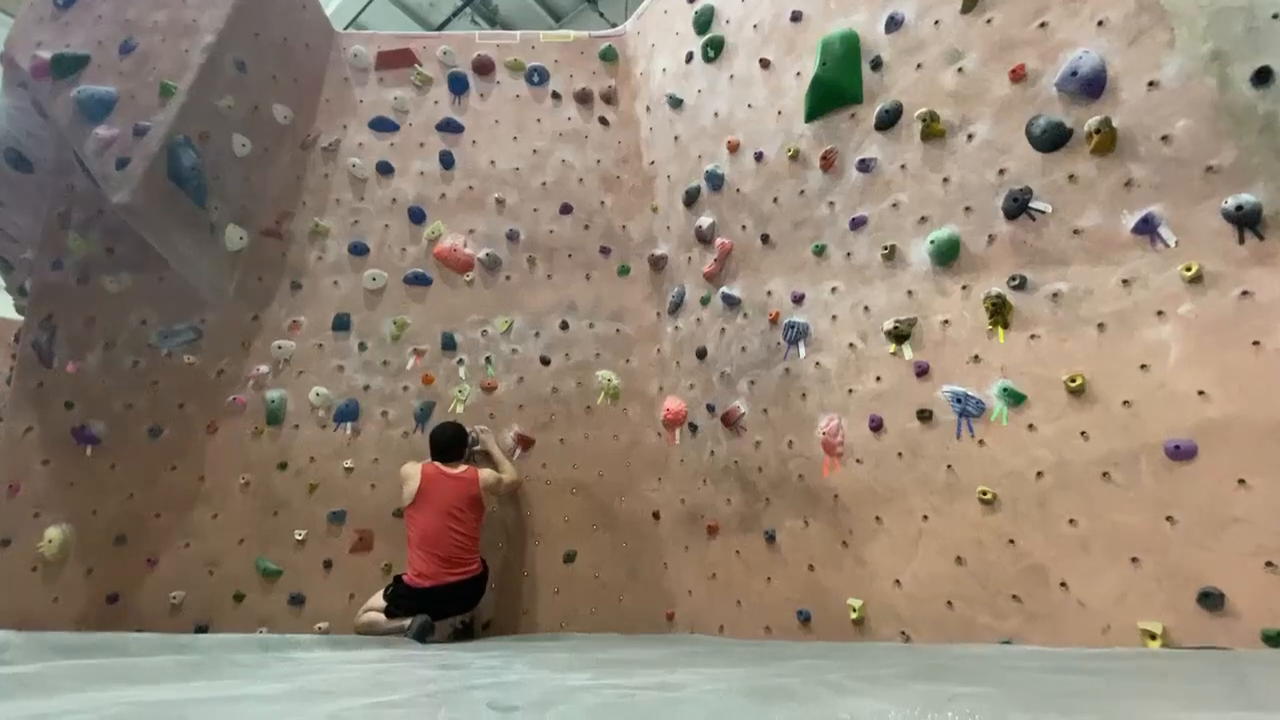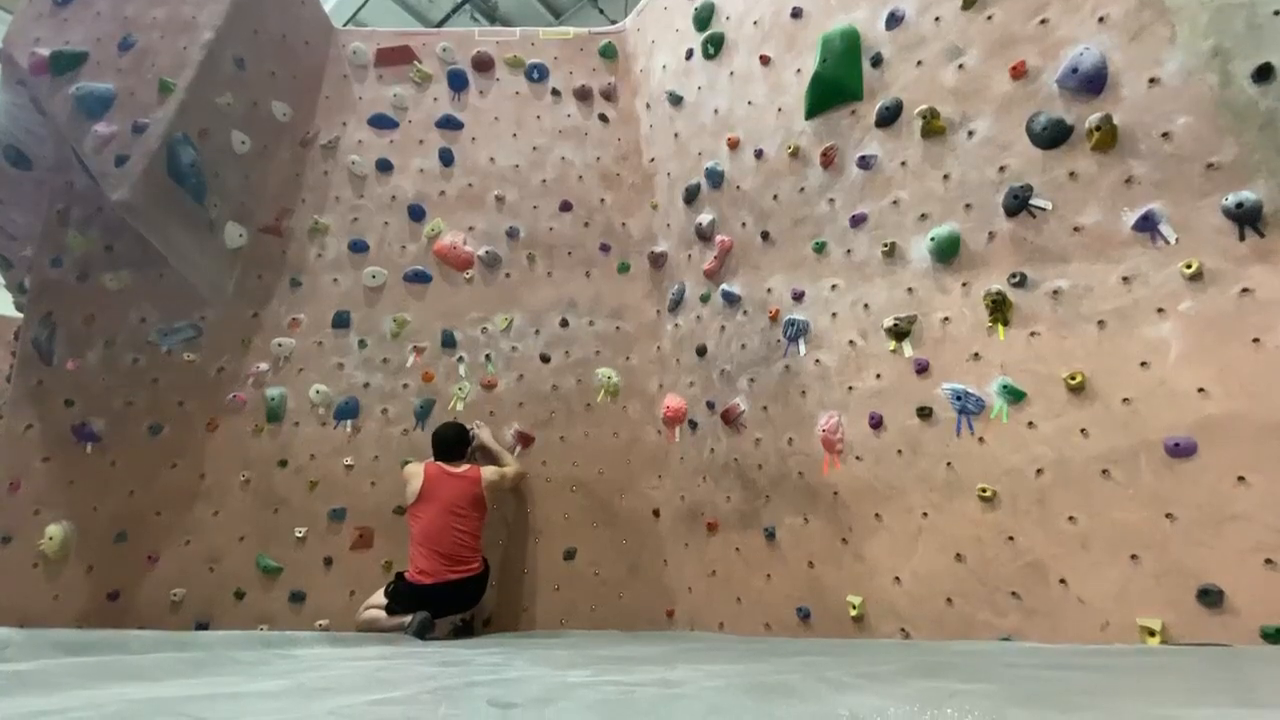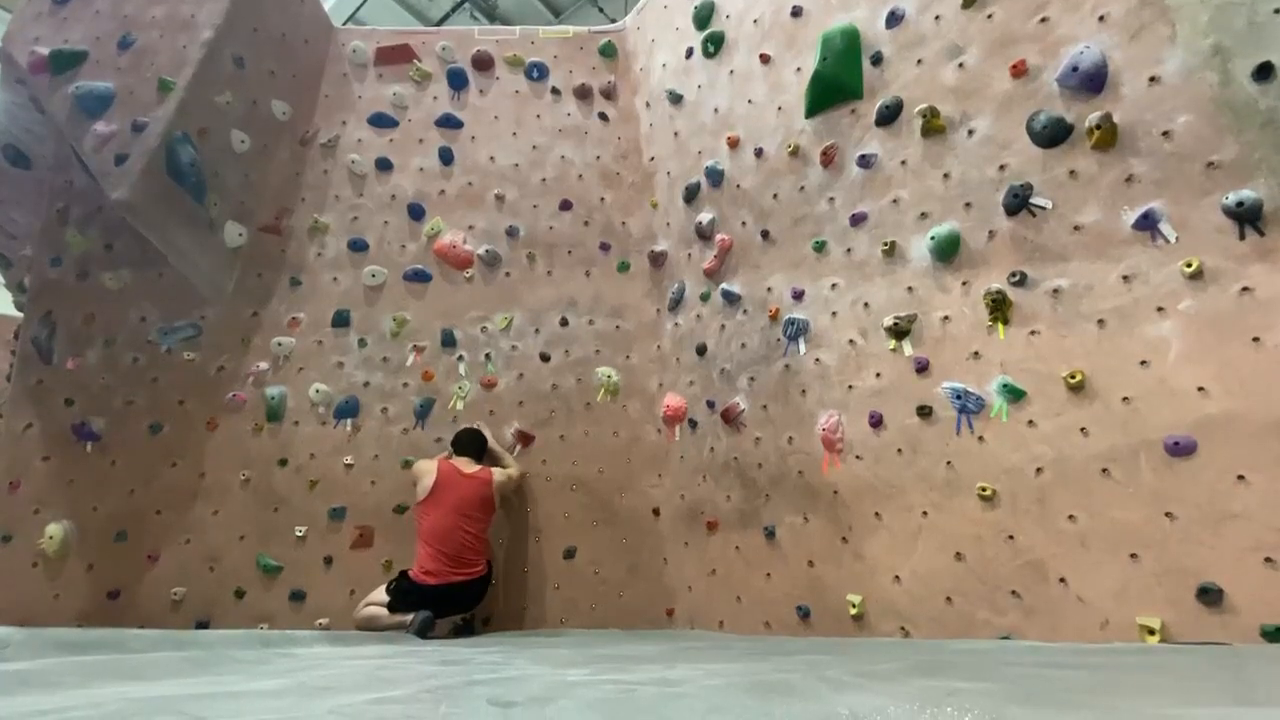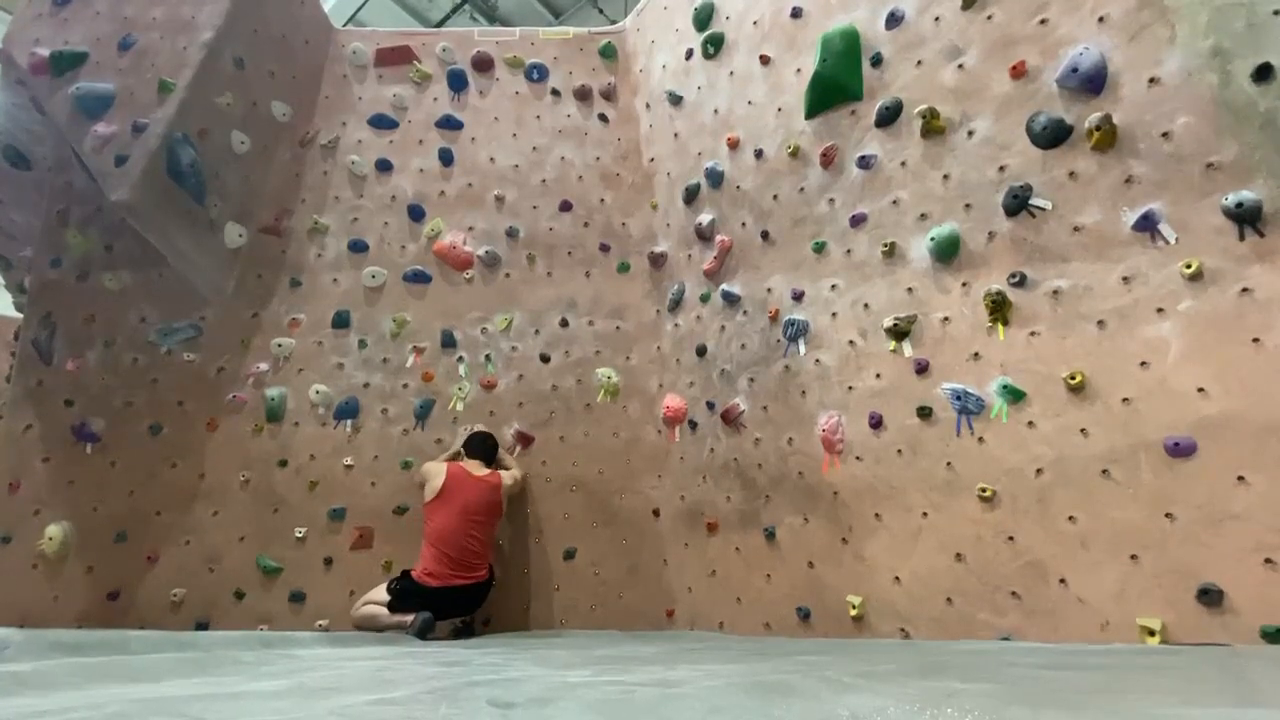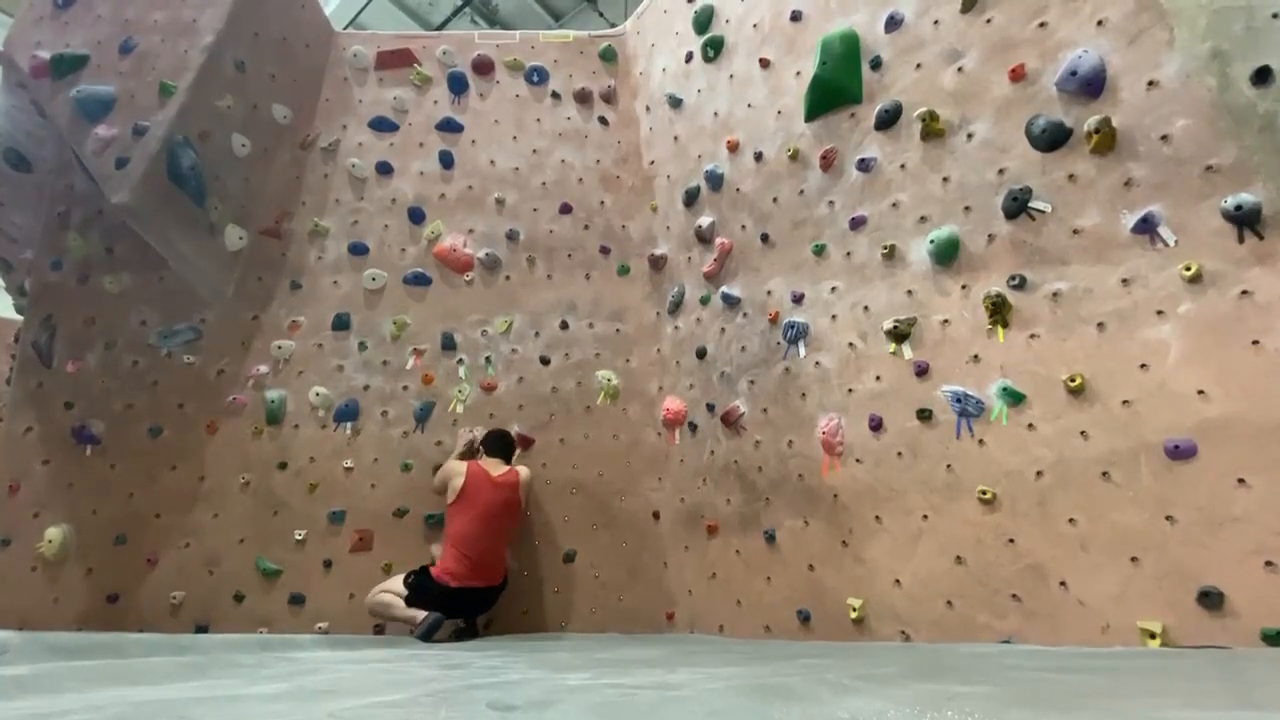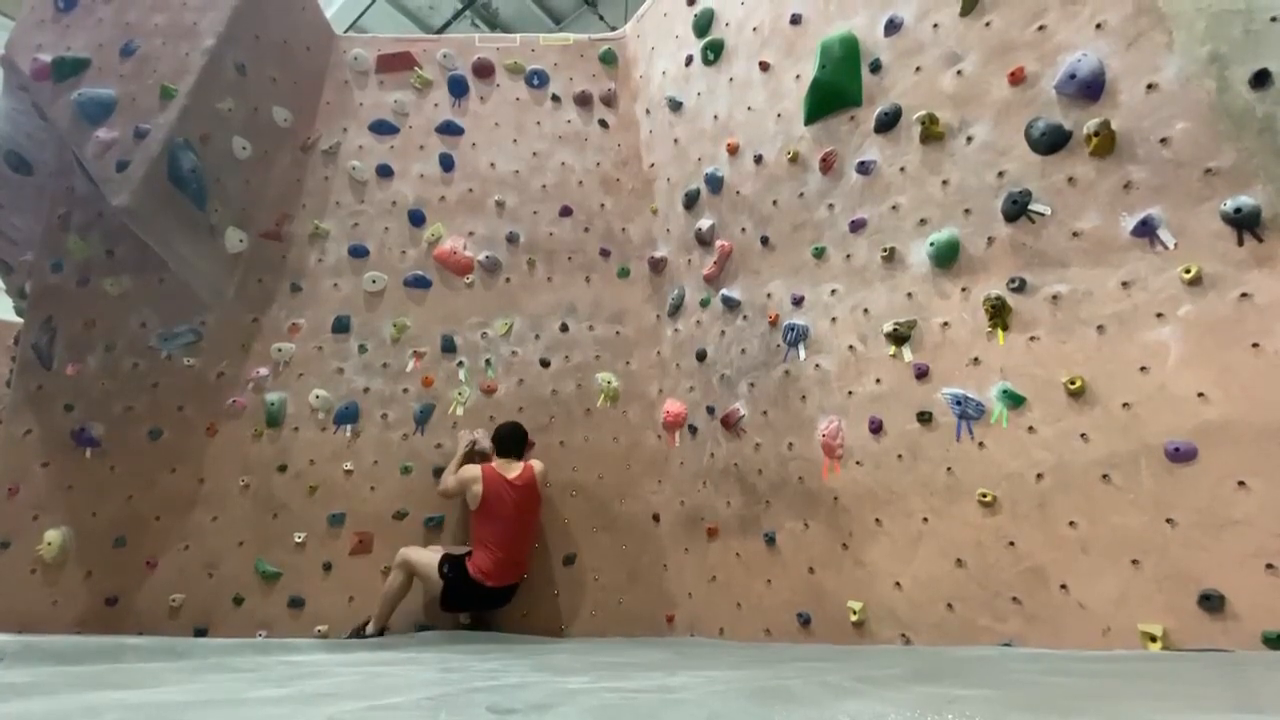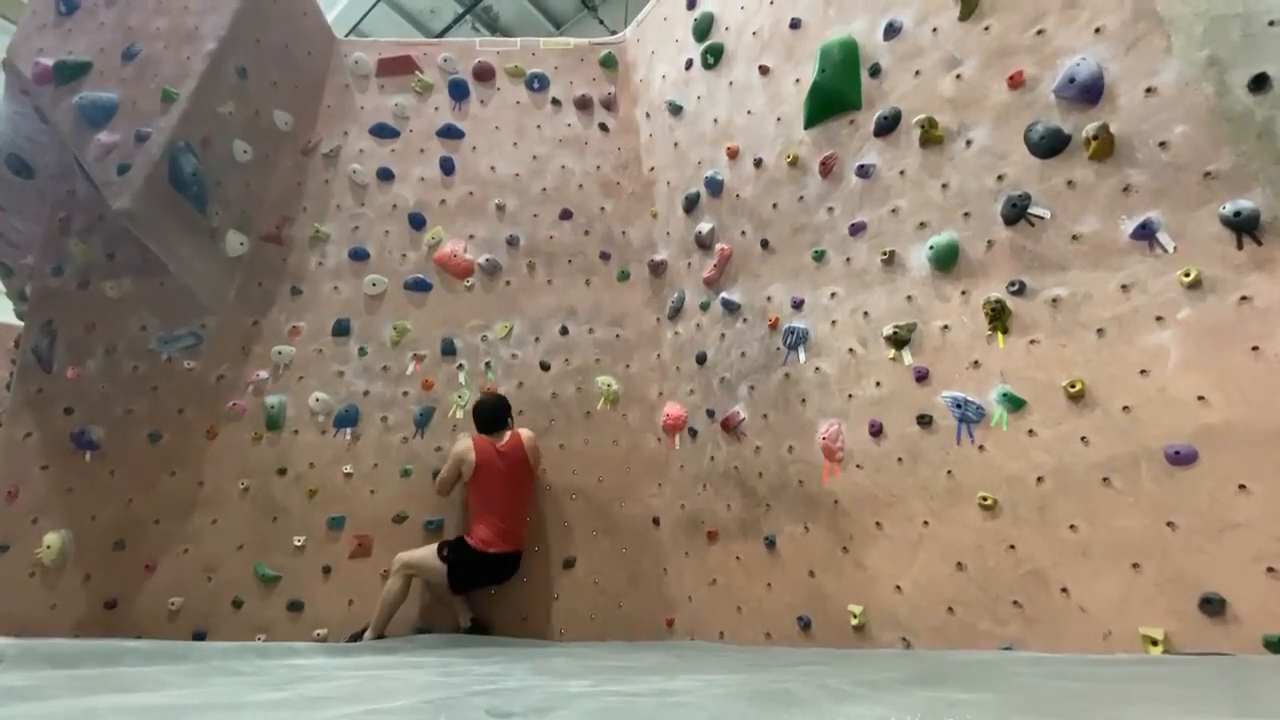
dt=0.7s
person 1, frame 1
left shoulder: (411, 473)
right shoulder: (482, 479)
right elbow: (513, 479)
left wrist: (446, 448)
right wrist: (491, 447)
left hip: (423, 591)
right hip: (471, 589)
left knee: (363, 620)
left ankle: (412, 623)
right ankle: (462, 621)
person 1, frame 2
left shoulder: (414, 473)
right shoulder: (484, 477)
right elbow: (517, 470)
left wrist: (450, 447)
right wrist: (488, 441)
left hip: (424, 588)
right hip: (471, 587)
left knee: (364, 618)
left ankle: (411, 620)
person 1, frame 3
left shoulder: (426, 470)
right shoulder: (494, 479)
right elbow: (515, 471)
left wrist: (454, 450)
right wrist: (489, 442)
left hip: (427, 587)
right hip: (473, 589)
left knee: (362, 615)
left ankle: (412, 619)
person 1, frame 4
left shoulder: (435, 471)
right shoulder: (502, 482)
right elbow: (516, 471)
left wrist: (456, 448)
right wrist: (490, 445)
left hip: (429, 589)
right hip: (475, 593)
left knee: (359, 613)
left ankle: (411, 619)
right ankle: (464, 621)
person 1, frame 5
left shoulder: (457, 470)
right shoulder: (522, 477)
left elbow: (437, 486)
left wrist: (459, 451)
left hip: (448, 588)
right hip: (489, 593)
left knee: (374, 600)
left ankle: (422, 616)
right ankle: (470, 623)
person 1, frame 6
left shoulder: (473, 474)
right shoulder: (537, 471)
left elbow: (444, 488)
left wrist: (461, 451)
right wrist: (485, 454)
left hip: (478, 585)
right hip: (508, 588)
left knee: (405, 557)
right knee: (434, 553)
left ankle: (372, 630)
right ankle: (469, 622)
person 1, frame 7
left shoulder: (465, 448)
right shoulder: (526, 439)
left elbow: (441, 489)
right elbow: (533, 472)
left hip: (480, 556)
right hip: (509, 560)
left knee: (402, 565)
right knee: (426, 566)
left ankle: (370, 636)
right ankle: (469, 625)
